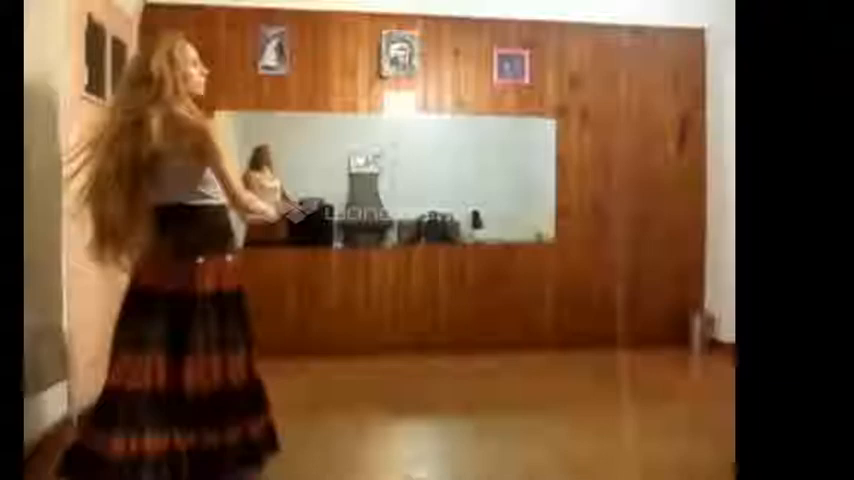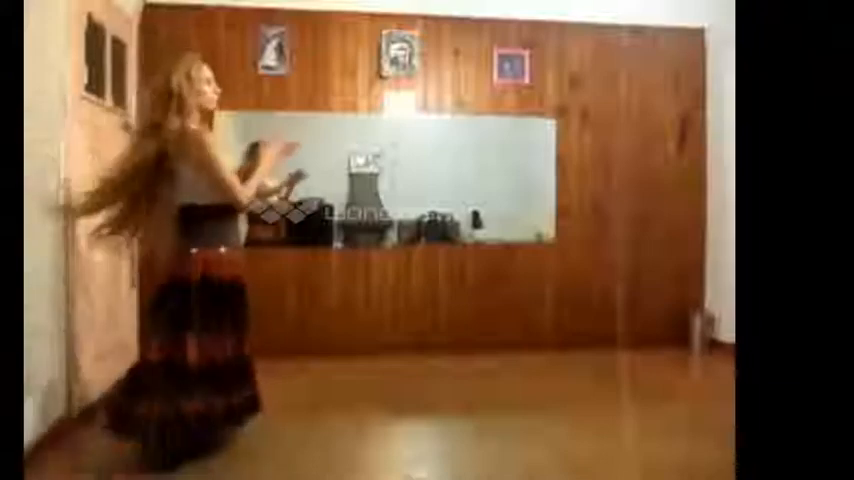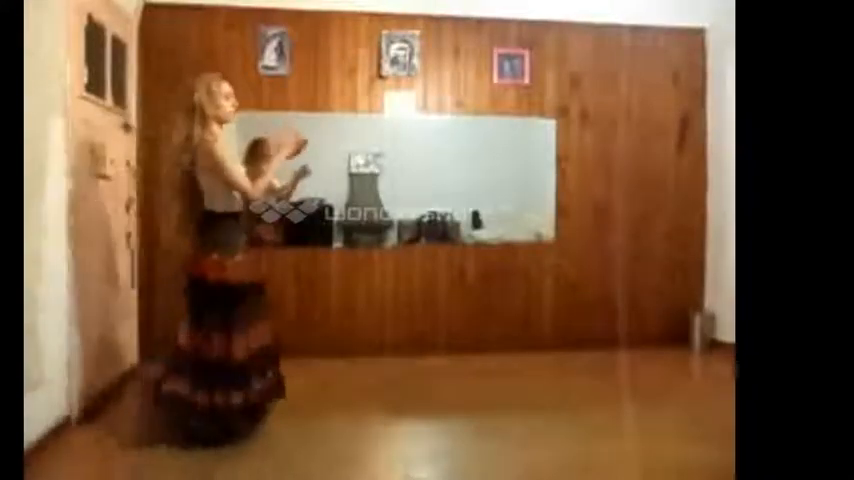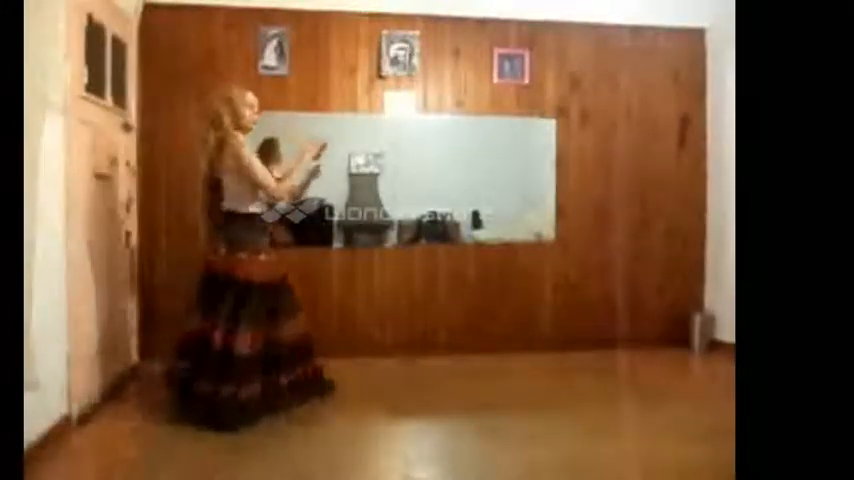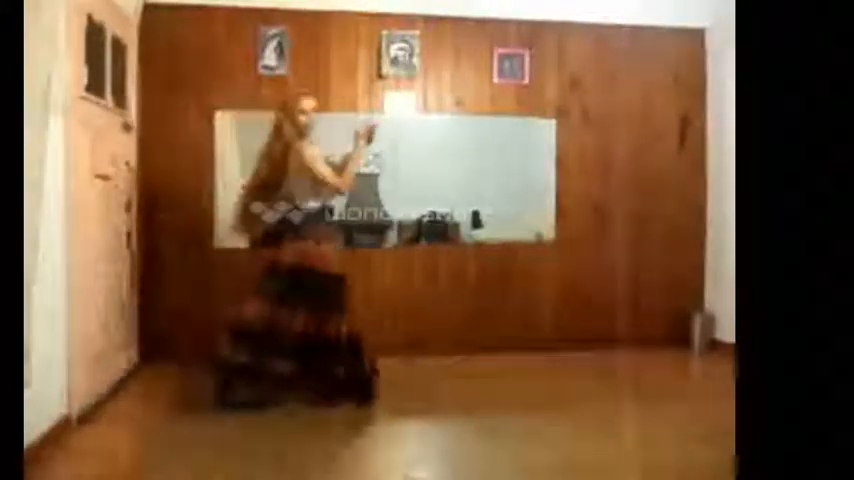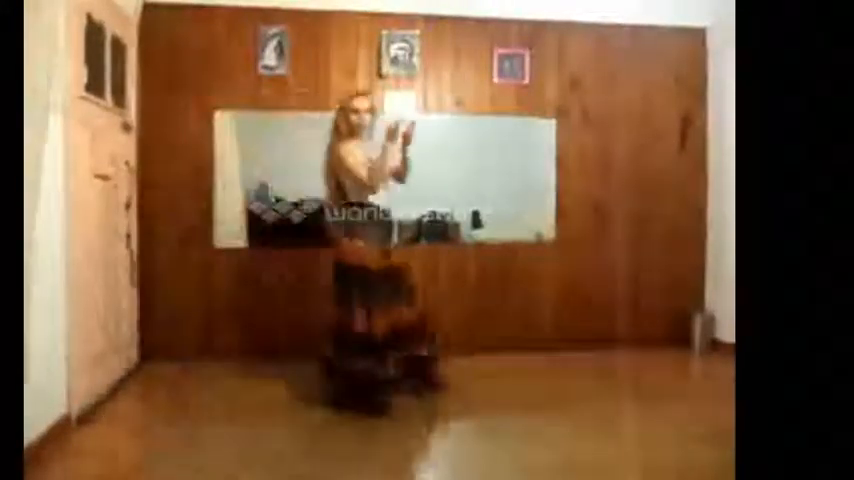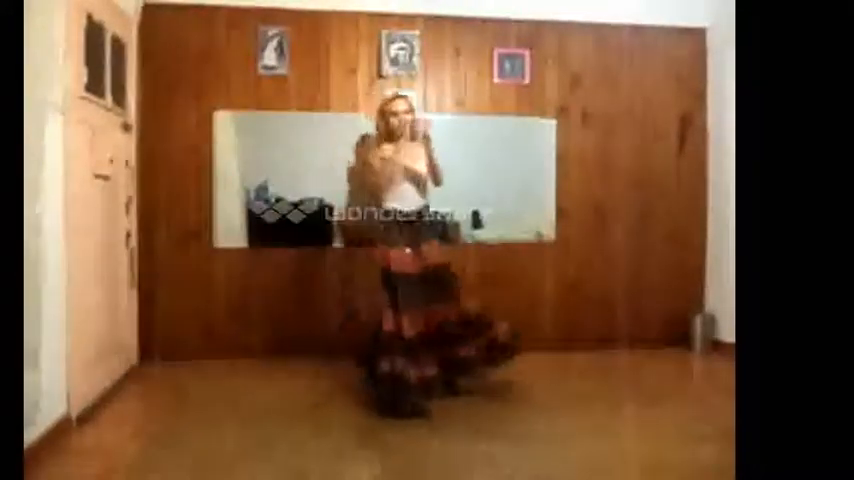
dt=0.4s
person 1, frame 1
left shoulder: (147, 125)
right shoulder: (192, 124)
left elbow: (150, 197)
right elbow: (240, 200)
right wrist: (266, 211)
left hip: (165, 249)
right hip: (206, 249)
left knee: (163, 353)
right knee: (208, 357)
person 1, frame 2
left shoulder: (177, 133)
right shoulder: (195, 135)
right elbow: (239, 197)
left wrist: (264, 163)
right wrist: (267, 159)
left hip: (193, 242)
right hip: (211, 245)
left knee: (189, 338)
right knee: (209, 339)
left ankle: (167, 429)
right ankle: (195, 432)
person 1, frame 3
left shoulder: (207, 141)
right shoulder: (209, 143)
left elbow: (241, 188)
right elbow: (251, 192)
left wrist: (278, 157)
right wrist: (278, 156)
left hip: (222, 240)
right hip: (222, 243)
left knee: (226, 329)
right knee: (222, 331)
left ankle: (210, 413)
right ankle: (214, 418)
person 1, frame 4
left shoulder: (230, 146)
right shoulder: (236, 145)
left elbow: (269, 190)
right elbow: (278, 193)
left wrist: (307, 166)
right wrist: (304, 160)
left hip: (239, 238)
right hip: (246, 241)
left knee: (248, 322)
right knee: (240, 325)
right ankle: (224, 403)
person 1, frame 5
left shoulder: (289, 149)
right shoulder: (303, 149)
left elbow: (337, 173)
right elbow: (340, 185)
left wrist: (358, 146)
right wrist: (360, 148)
left hip: (305, 225)
right hip: (311, 230)
person 1, frame 6
left shoulder: (371, 148)
right shoulder: (343, 148)
left elbow: (401, 177)
right elbow: (372, 182)
left wrist: (402, 148)
right wrist: (391, 146)
left hip: (377, 227)
right hip: (359, 230)
left knee: (383, 299)
right knee: (363, 303)
right ankle: (361, 387)
person 1, frame 7
left shoulder: (420, 148)
right shoulder: (378, 151)
left elbow: (438, 181)
right elbow: (375, 185)
left wrist: (426, 146)
right wrist: (398, 151)
left hip: (423, 226)
right hip: (394, 228)
left knee: (438, 293)
right knee: (403, 302)
left ankle: (437, 374)
right ankle: (402, 384)
